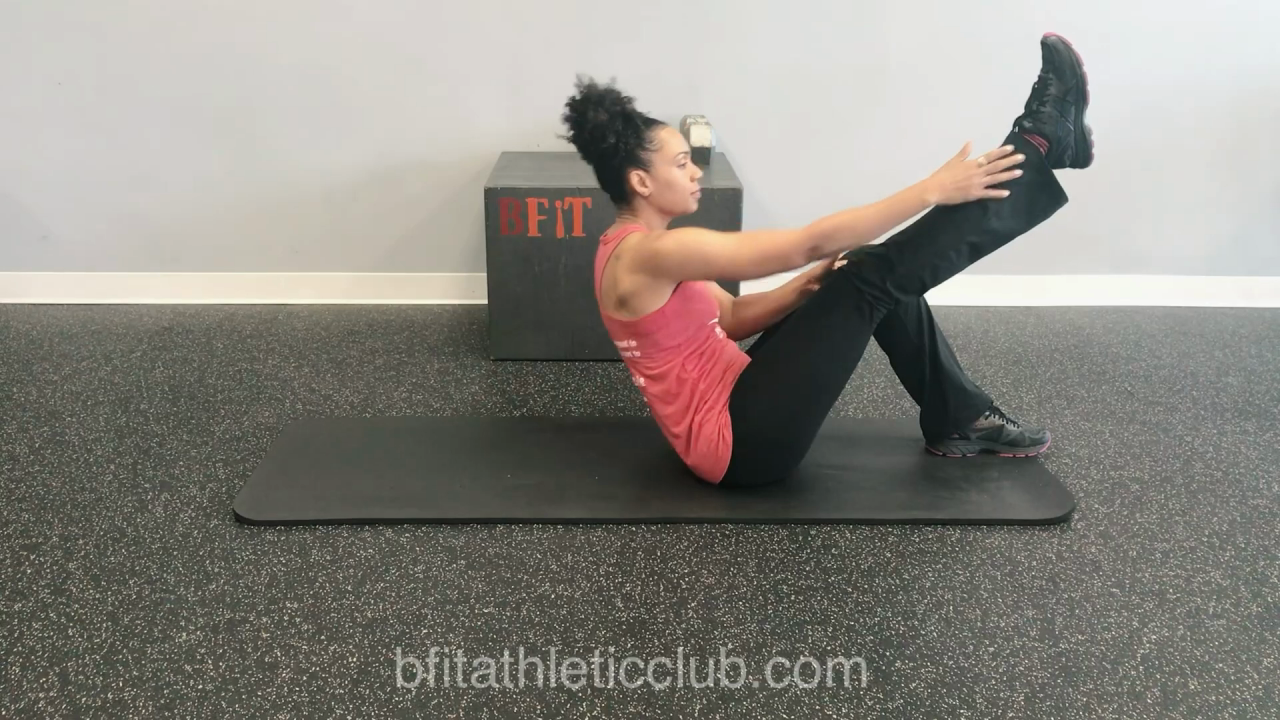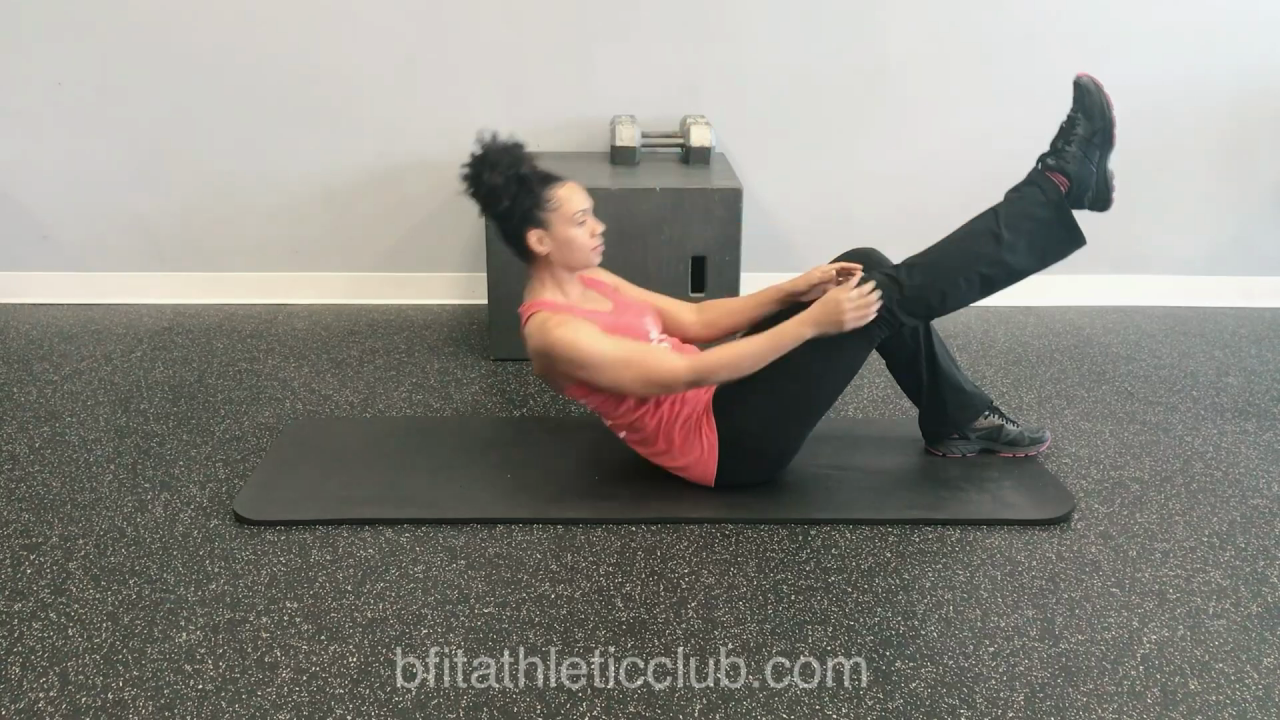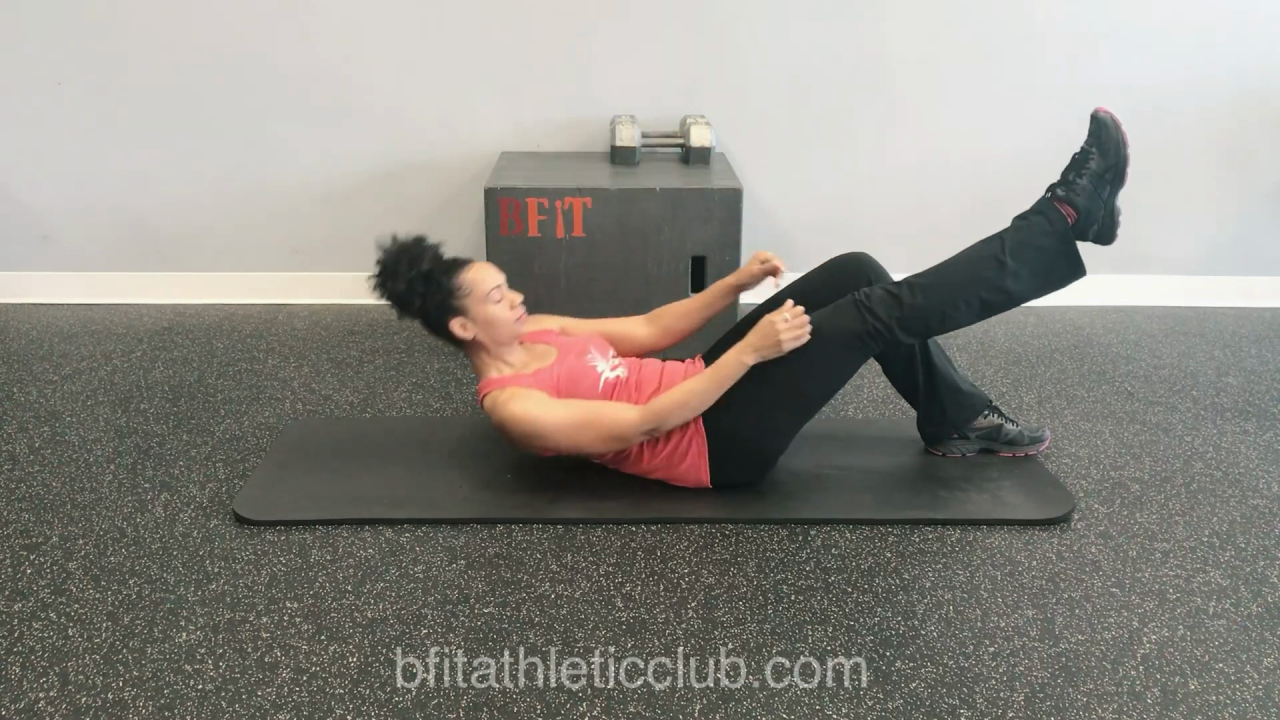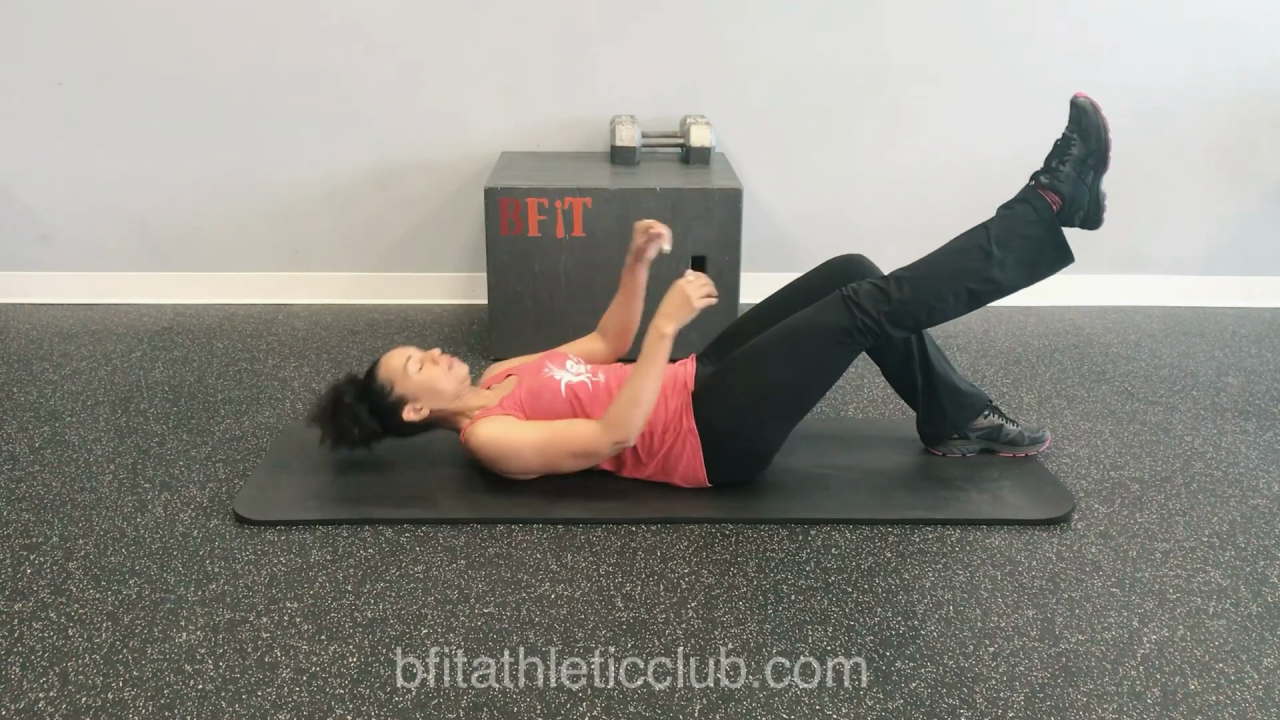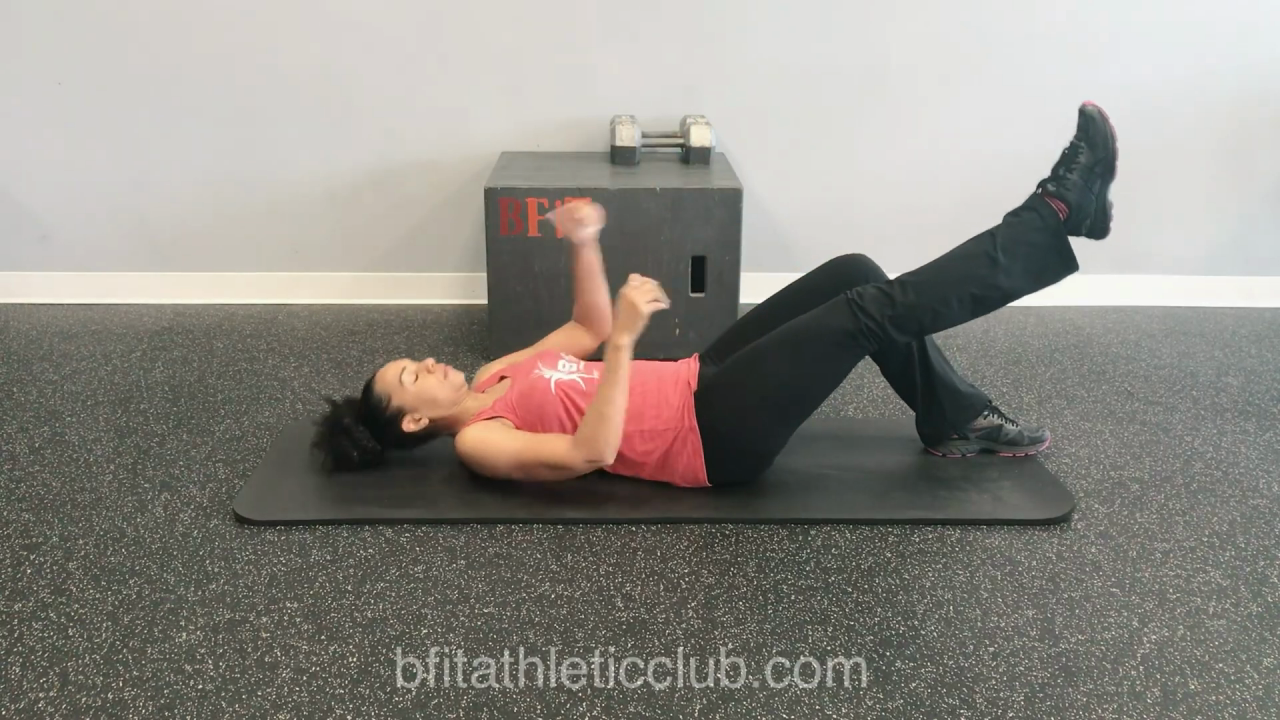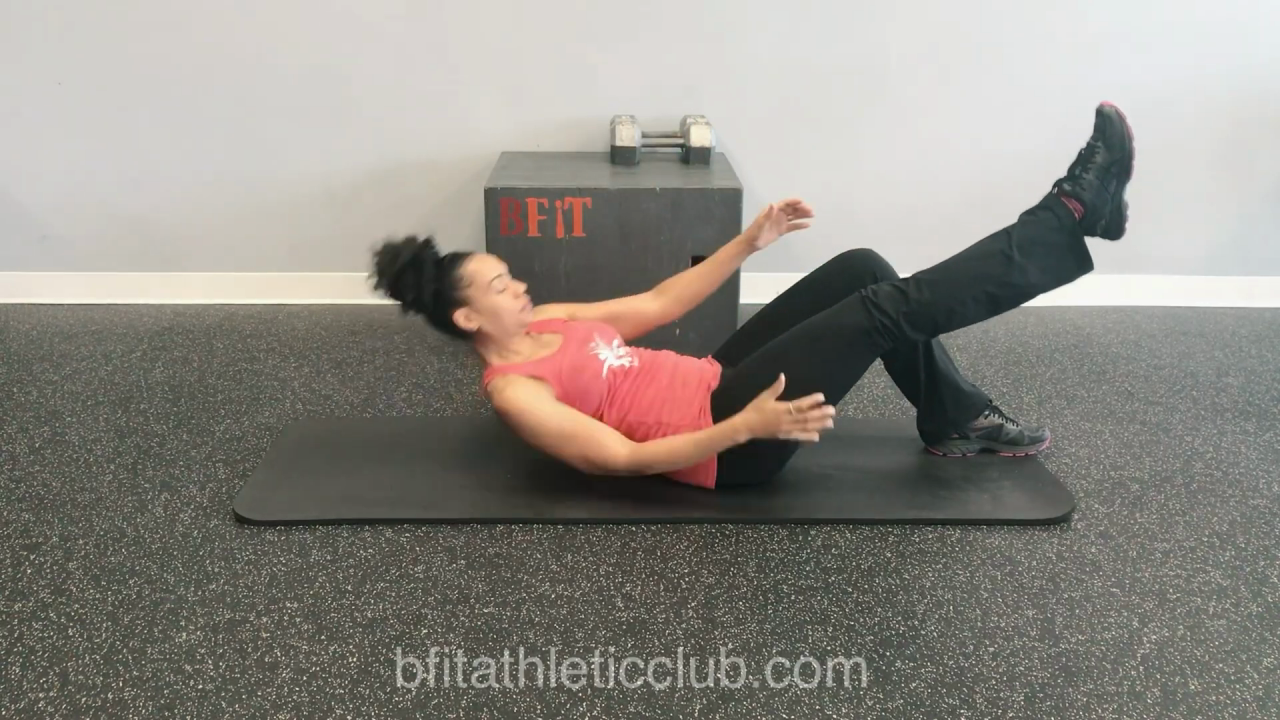
dt=0.3s
person 1, frame 1
left shoulder: (637, 243)
right shoulder: (652, 253)
right elbow: (813, 241)
left wrist: (806, 287)
right wrist: (933, 190)
left hip: (732, 404)
right hip: (743, 441)
left knee: (878, 275)
right knee: (878, 278)
left ankle: (960, 424)
right ankle: (1038, 145)
person 1, frame 2
left shoulder: (582, 278)
right shoulder: (553, 332)
left elbow: (696, 321)
right elbow: (692, 371)
left wrist: (797, 288)
right wrist: (811, 321)
left hip: (720, 395)
right hip: (727, 441)
left knee: (866, 270)
right knee: (891, 297)
left ankle: (959, 426)
right ankle: (1058, 188)
person 1, frame 3
left shoulder: (530, 333)
right shoulder: (508, 403)
left elbow: (647, 330)
right elbow: (644, 424)
left wrist: (734, 283)
right wrist: (754, 347)
left hip: (700, 390)
right hip: (712, 443)
left knee: (856, 273)
right knee: (882, 313)
left ankle: (958, 424)
right ankle: (1065, 217)
person 1, frame 4
left shoulder: (497, 382)
right shoulder: (486, 437)
left elbow: (613, 346)
right elbow: (618, 435)
left wrist: (639, 264)
right wrist: (667, 323)
left hip: (698, 386)
right hip: (712, 437)
left knee: (852, 273)
right knee: (869, 309)
left ankle: (957, 422)
right ankle: (1047, 206)
person 1, frame 5
left shoulder: (494, 379)
right shoulder: (479, 442)
left elbow: (586, 330)
right elbow: (594, 453)
left wrist: (580, 245)
right wrist: (626, 334)
left hip: (696, 386)
right hip: (712, 437)
left knee: (854, 274)
right knee: (875, 313)
left ankle: (956, 423)
right ankle: (1054, 216)
person 1, frame 6
left shoulder: (542, 324)
right shoulder: (512, 389)
left elbow: (657, 304)
right elbow: (625, 457)
left wrist: (749, 242)
right wrist: (742, 430)
left hip: (713, 389)
right hip: (721, 444)
left knee: (859, 270)
right knee: (889, 311)
left ankle: (956, 424)
right ankle: (1070, 213)
